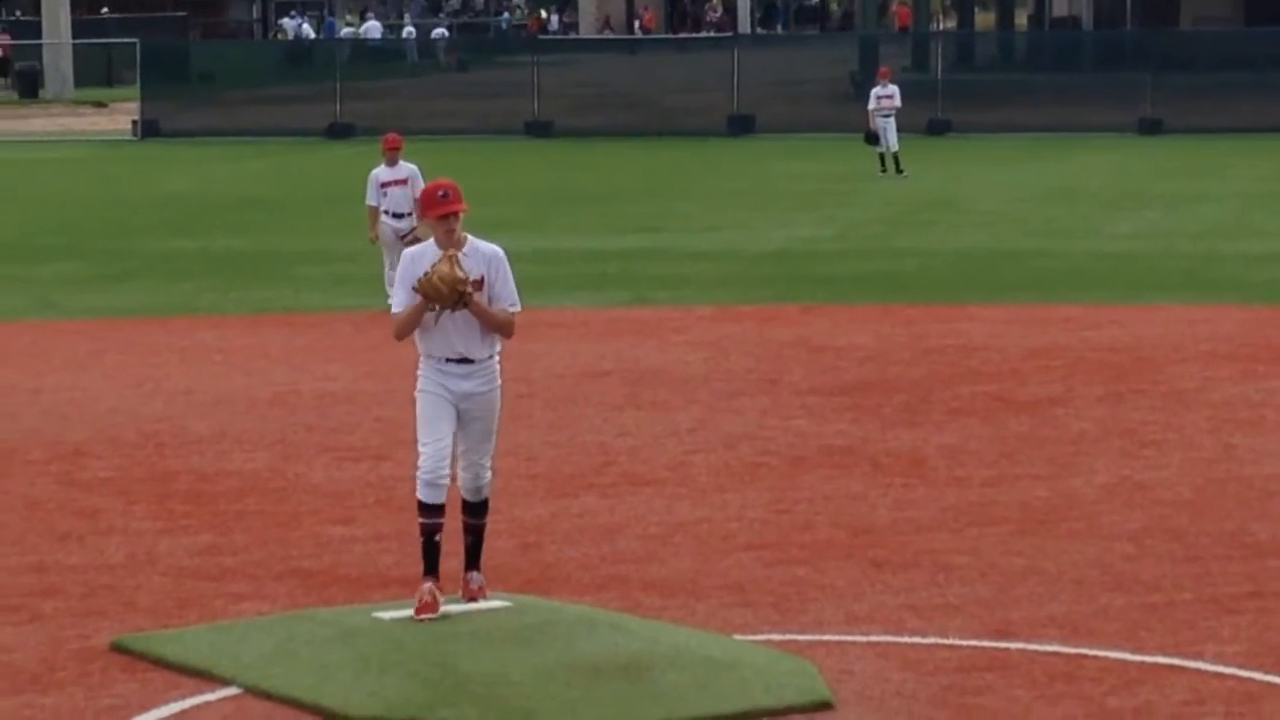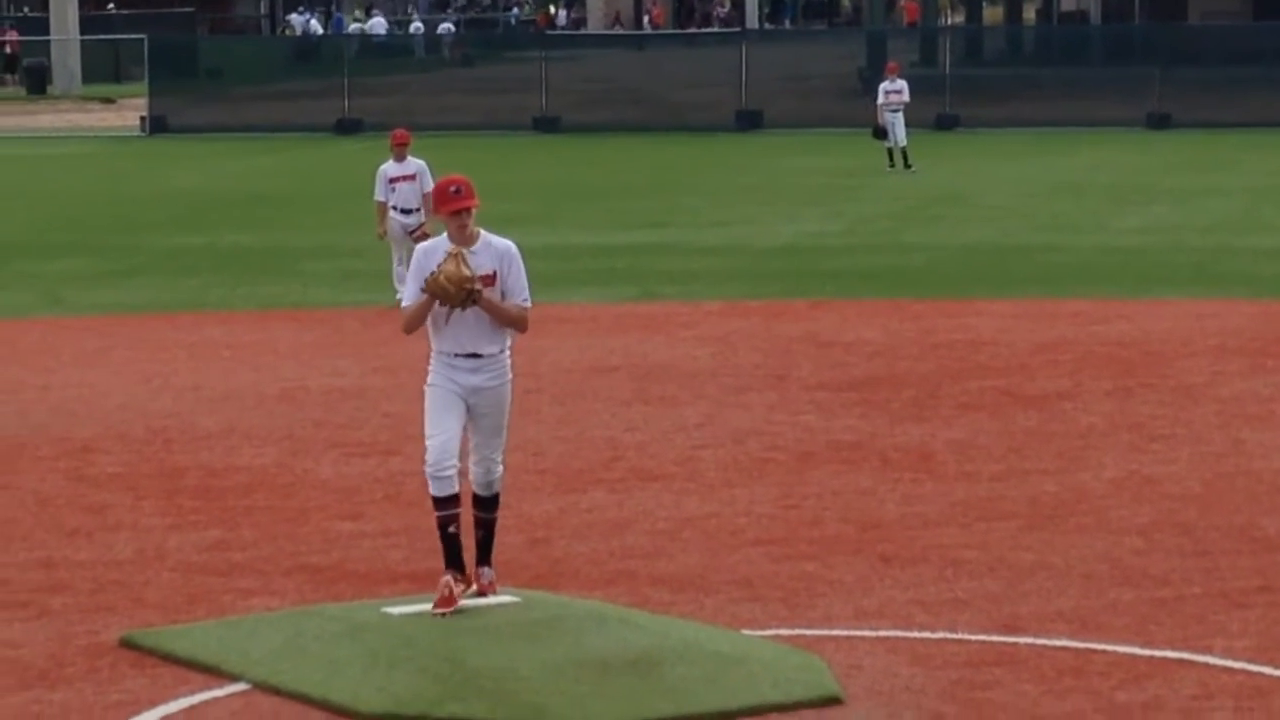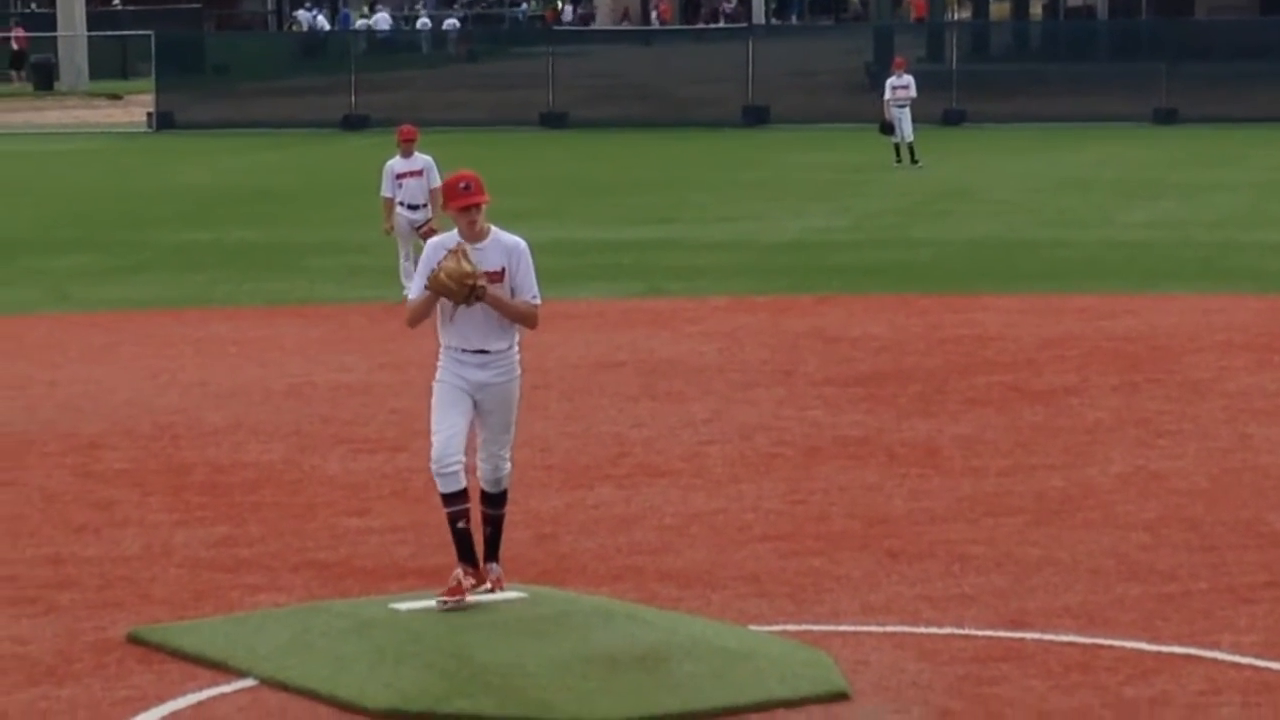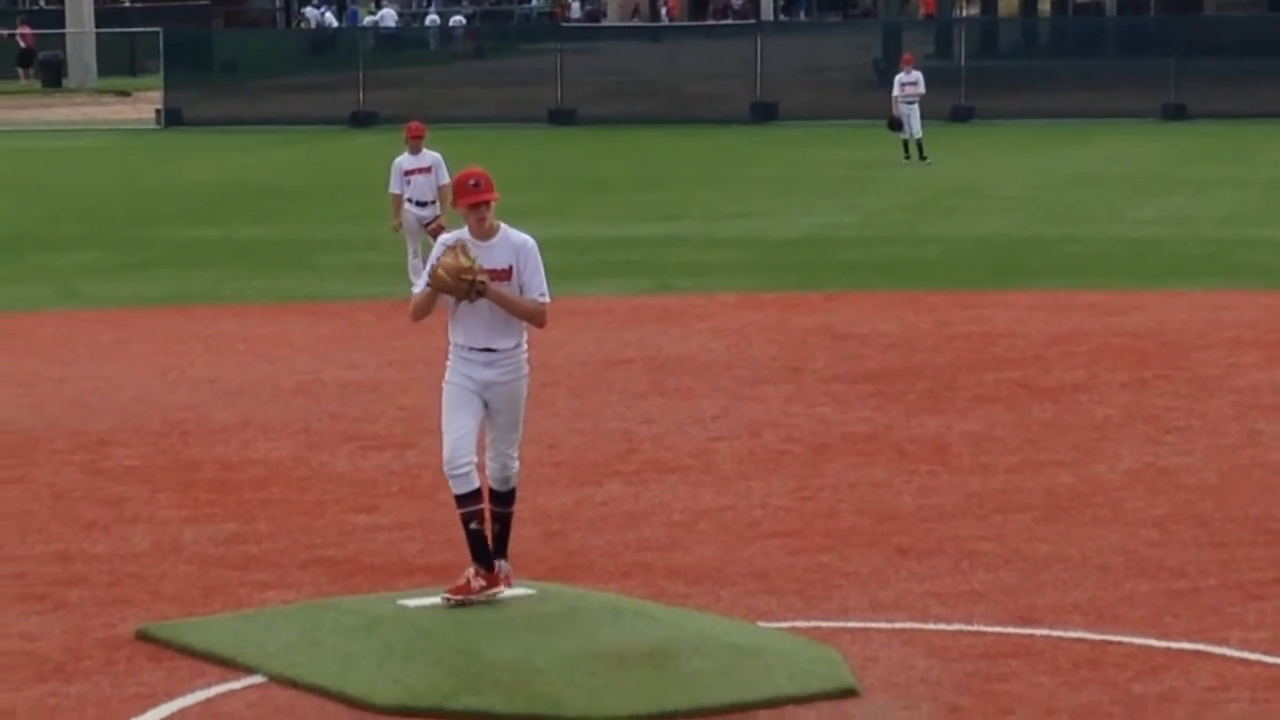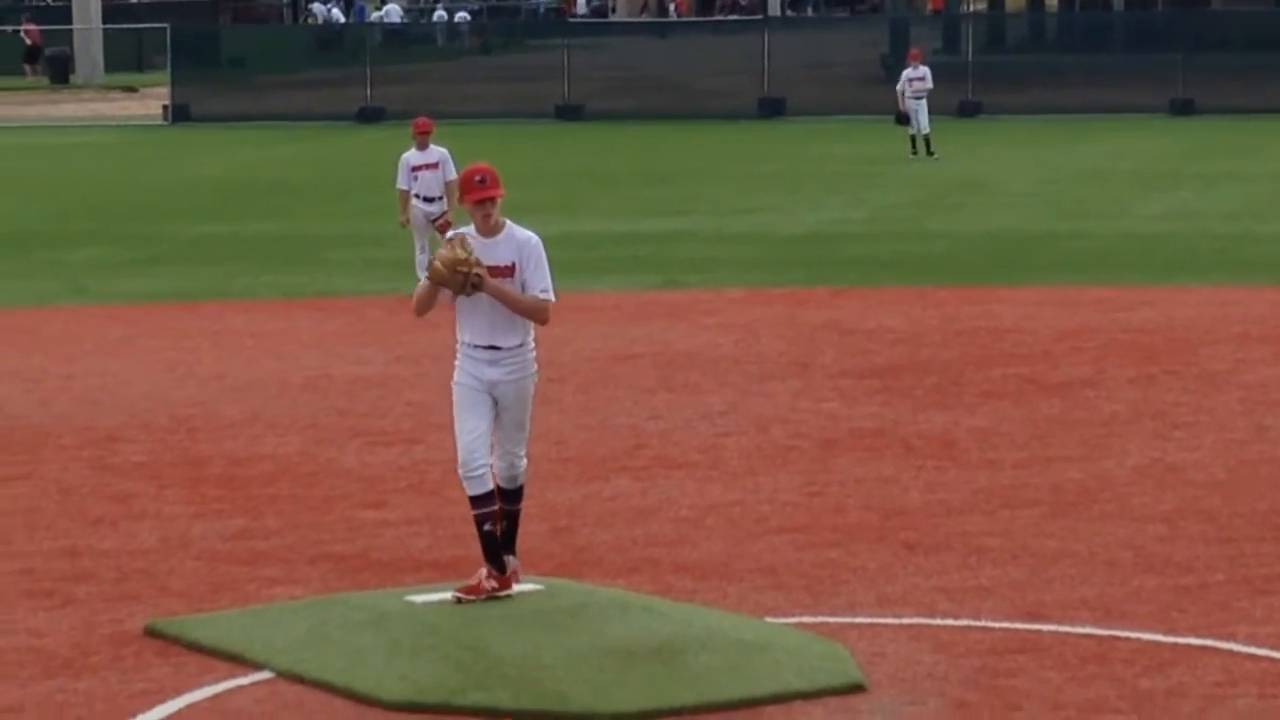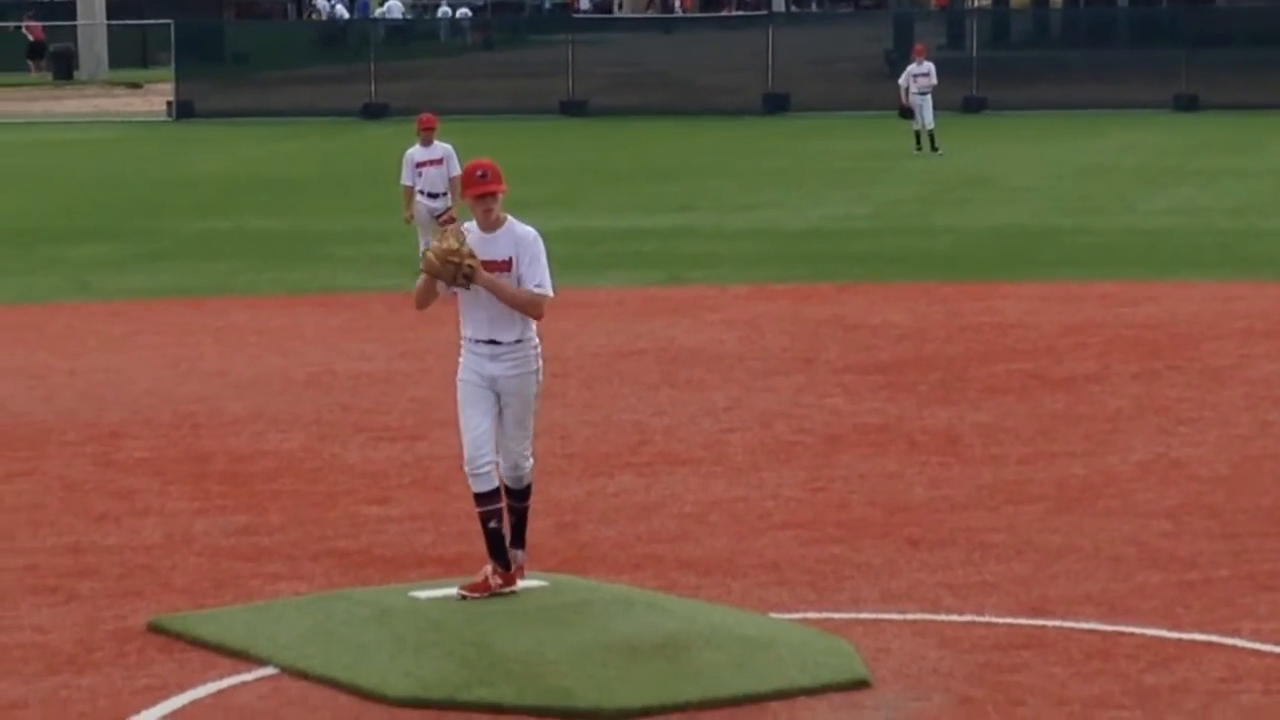
dt=0.1s
person 1, frame 1
left shoulder: (491, 256)
right shoulder: (413, 260)
left elbow: (509, 327)
right elbow: (398, 330)
left wrist: (470, 302)
right wrist: (425, 299)
left hip: (482, 378)
right hip: (435, 377)
left knee: (476, 474)
right knee: (432, 470)
left ankle: (473, 570)
right ankle: (429, 579)
person 1, frame 2
left shoulder: (504, 251)
right shoulder: (426, 254)
left elbow: (523, 321)
right elbow: (407, 324)
left wrist: (482, 298)
right wrist: (433, 294)
left hip: (492, 372)
right hip: (445, 372)
left knee: (487, 469)
right knee: (439, 462)
left ankle: (483, 565)
right ankle: (454, 571)
person 1, frame 3
left shoulder: (513, 248)
right shoulder: (436, 249)
left elbow: (532, 318)
right elbow: (412, 318)
left wrist: (488, 294)
right wrist: (435, 288)
left hip: (500, 368)
right hip: (453, 367)
left knee: (495, 466)
right knee: (445, 458)
left ankle: (490, 561)
right ankle: (469, 565)
person 1, frame 4
left shoulder: (521, 246)
right shoulder: (447, 246)
left elbow: (540, 316)
right elbow: (416, 313)
left wrist: (492, 290)
right wrist: (438, 283)
left hip: (508, 367)
right hip: (462, 366)
left knee: (503, 465)
right knee: (458, 460)
left ankle: (499, 558)
right ankle: (482, 568)
person 1, frame 5
left shoulder: (526, 243)
right shoulder: (457, 243)
left elbow: (542, 314)
right elbow: (419, 308)
left wrist: (489, 285)
right wrist: (437, 276)
left hip: (515, 365)
right hip: (470, 365)
left knee: (510, 462)
right knee: (473, 463)
left ankle: (508, 553)
right ankle: (495, 569)
person 1, frame 6
left shoulder: (525, 238)
right shoulder: (459, 238)
left elbow: (537, 308)
right elbow: (421, 302)
left wrist: (484, 278)
right wrist: (434, 269)
left hip: (518, 360)
right hip: (473, 360)
left knee: (515, 460)
right knee: (478, 460)
left ankle: (517, 547)
right ankle: (500, 565)
